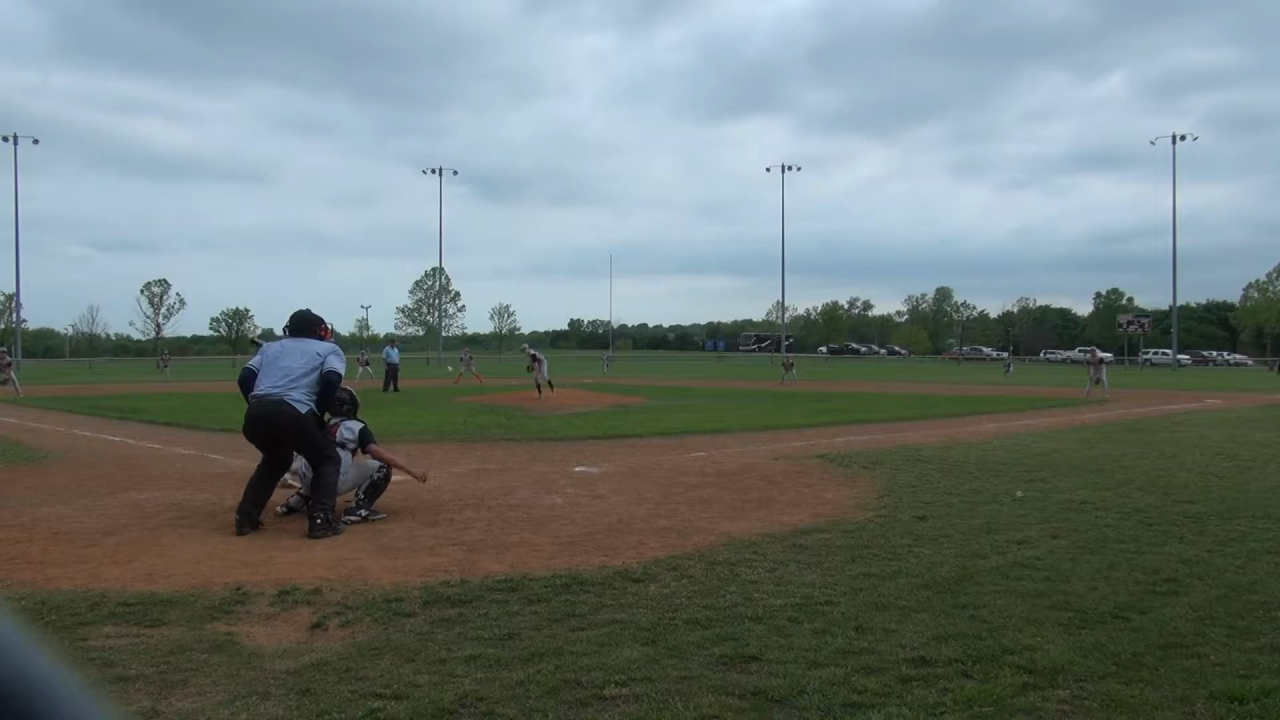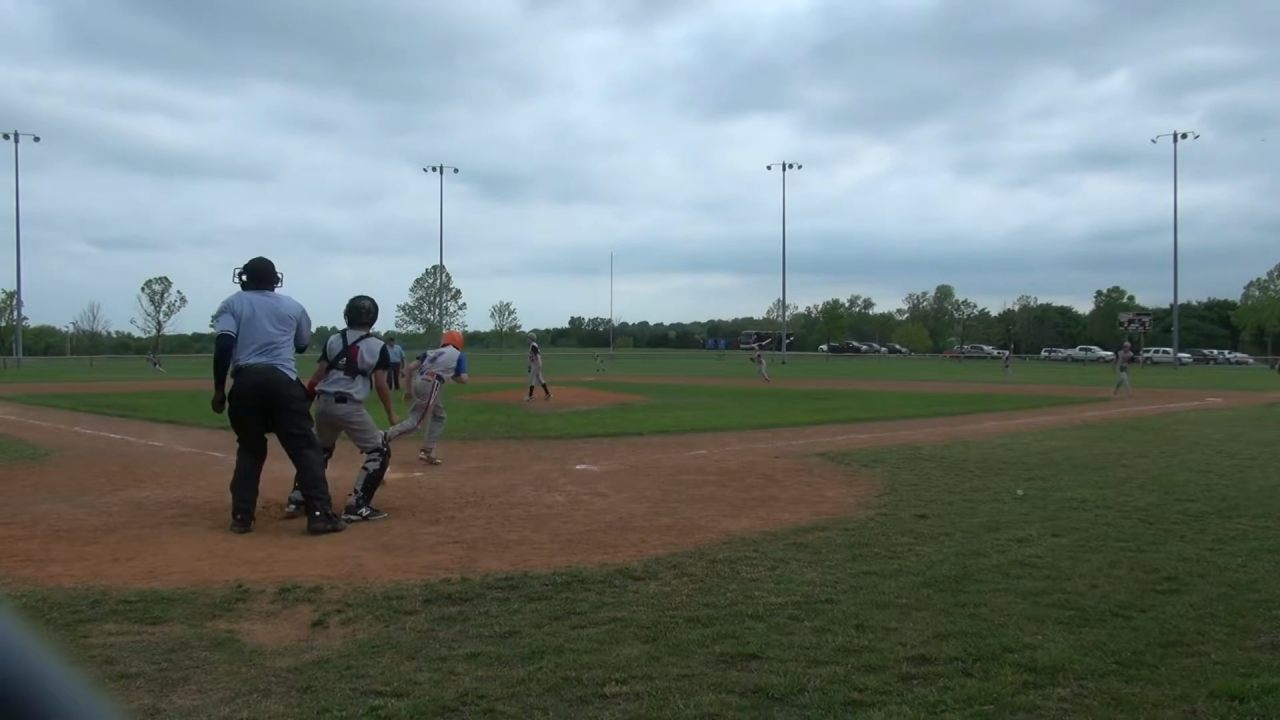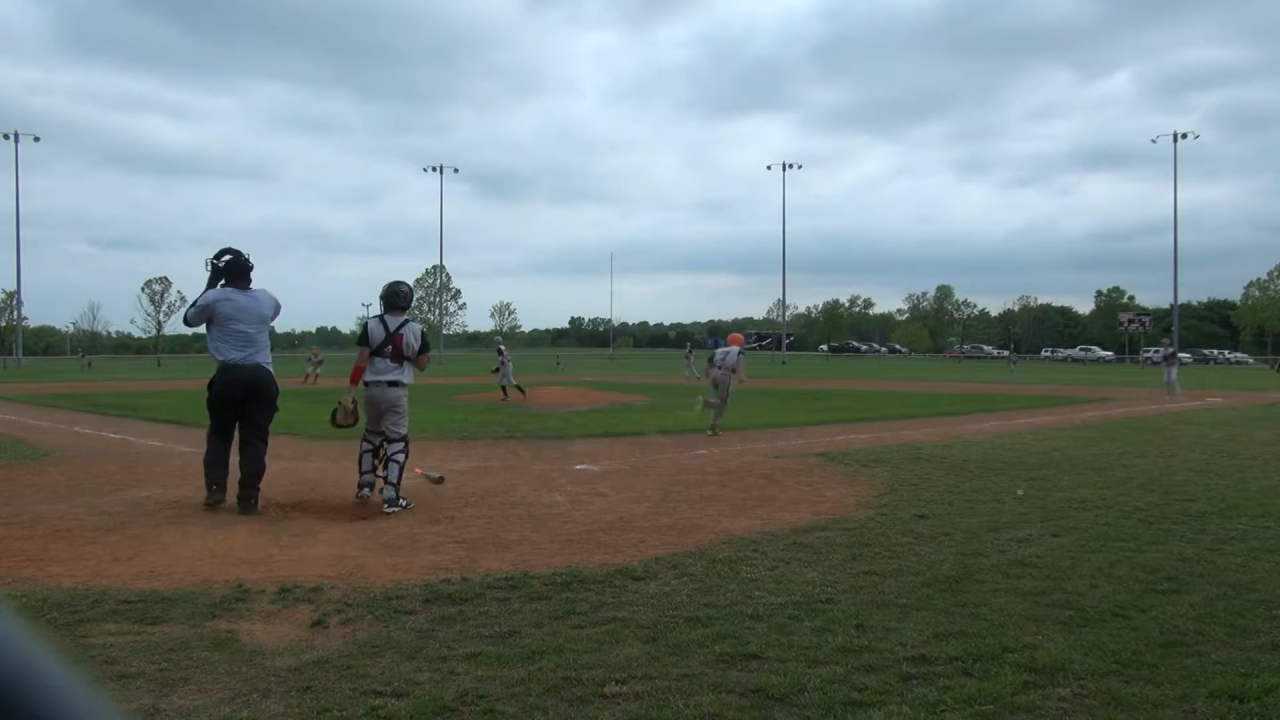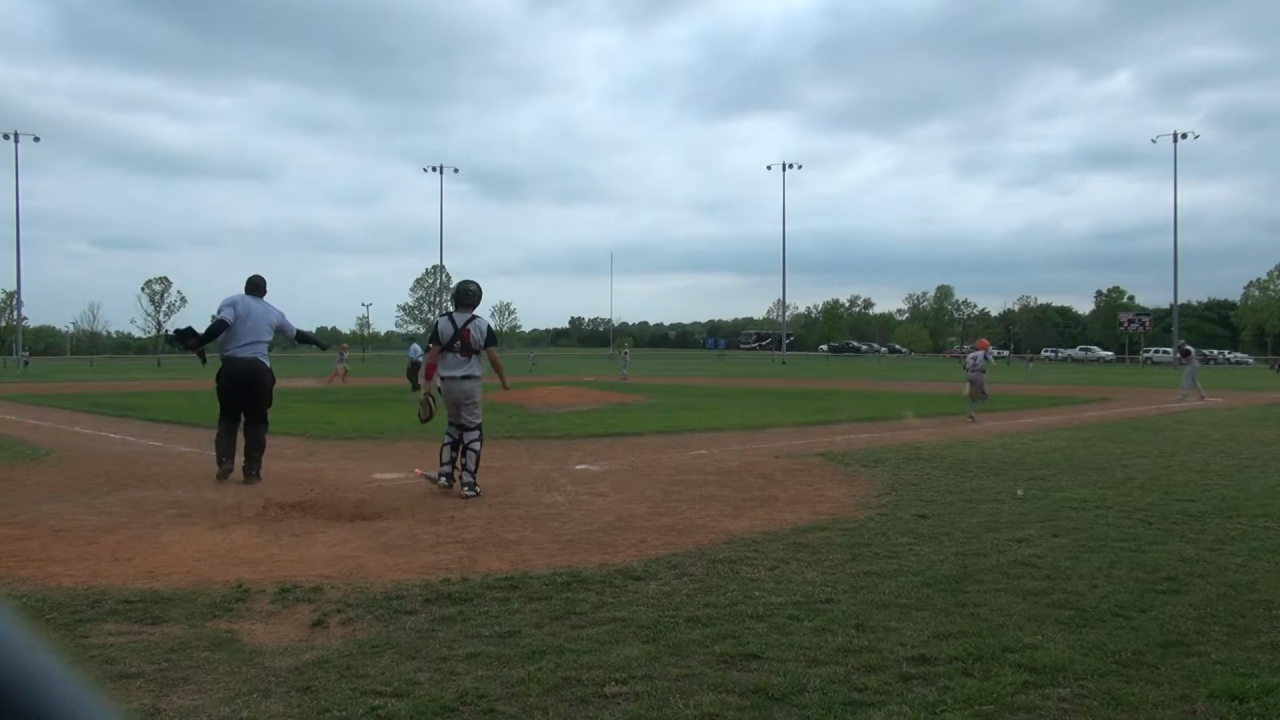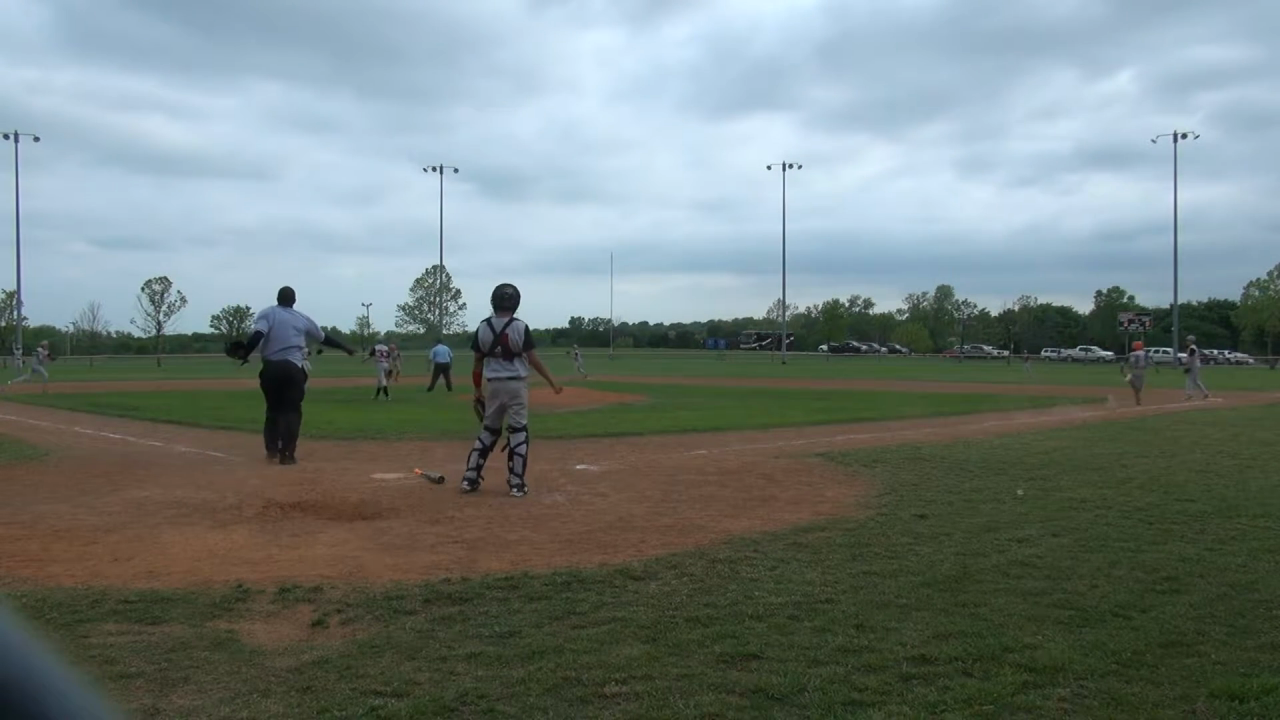
dt=1s
person 1, frame 1
left shoulder: (270, 347)
right shoulder: (330, 349)
left elbow: (244, 379)
right elbow: (331, 380)
right wrist: (317, 415)
left hip: (256, 414)
right hip: (294, 413)
left knee: (274, 460)
right knee: (327, 459)
left ankle: (245, 518)
right ankle: (321, 519)
person 1, frame 2
left shoulder: (232, 304)
right shoulder: (293, 306)
left elbow: (223, 345)
right elbow: (302, 345)
left wrist: (219, 388)
left hip: (245, 381)
right hip: (283, 380)
left knee: (250, 450)
right knee: (304, 447)
left ankle: (241, 516)
right ankle: (319, 513)
person 1, frame 3
left shoulder: (214, 298)
right shoulder: (268, 300)
left elbow: (189, 320)
left wrist: (211, 285)
right wrist: (240, 279)
left hip: (229, 375)
right hip: (263, 375)
left knee: (220, 434)
right knee: (254, 439)
left ankle: (215, 488)
right ankle: (249, 498)
person 1, frame 4
left shoulder: (233, 302)
right shoulder: (274, 312)
left elbow: (221, 325)
right elbow: (296, 334)
left wrist: (198, 342)
right wrist: (317, 343)
left hip: (232, 366)
right hip: (259, 368)
left knee: (229, 417)
right knee: (256, 420)
left ankle: (226, 462)
right ankle: (251, 471)
person 1, frame 5
left shoulder: (267, 313)
right shoulder: (303, 319)
left elbow: (257, 335)
right elbow: (324, 338)
left wrist: (245, 353)
right wrist: (345, 348)
left hip: (270, 367)
right hip: (293, 368)
left knee: (273, 408)
right knee: (291, 411)
left ankle: (273, 449)
right ankle: (286, 453)
person 2, frame 1
left shoulder: (324, 426)
right shoulder: (357, 427)
right elbow: (378, 453)
right wrist: (410, 470)
left hip: (307, 481)
right knee: (382, 467)
left ankle: (295, 502)
right ankle: (359, 508)
person 2, frame 2
left shoulder: (333, 340)
right shoulder: (378, 346)
left elbow: (318, 375)
right elbow: (381, 384)
right wrist: (391, 413)
left hip: (324, 403)
right hip: (350, 406)
left knee: (320, 450)
right knee: (378, 451)
left ankle: (297, 499)
right ankle: (357, 506)
person 2, frame 3
left shoulder: (371, 325)
right shoulder: (415, 330)
left elbow: (361, 361)
right elbow: (422, 365)
left wrist: (351, 392)
left hip: (372, 390)
right hip: (397, 391)
left knee: (372, 435)
right knee: (397, 442)
left ankle: (366, 484)
right ankle: (391, 497)
person 2, frame 4
left shoulder: (442, 322)
right shoulder: (482, 325)
left elbow: (433, 355)
right elbow: (493, 357)
left wrist: (428, 385)
right wrist: (503, 380)
left hip: (448, 384)
right hip: (471, 384)
left knee: (454, 427)
right knee: (473, 431)
left ankle: (445, 474)
right ankle: (469, 484)
person 2, frame 5
left shoulder: (483, 328)
right shoulder: (520, 327)
left elbow: (477, 362)
right elbow: (533, 360)
left wrist: (478, 389)
right wrist: (552, 382)
left hip: (493, 385)
right hip: (516, 385)
left knee: (489, 430)
right knee: (518, 432)
left ankle: (470, 477)
right ankle: (516, 483)
